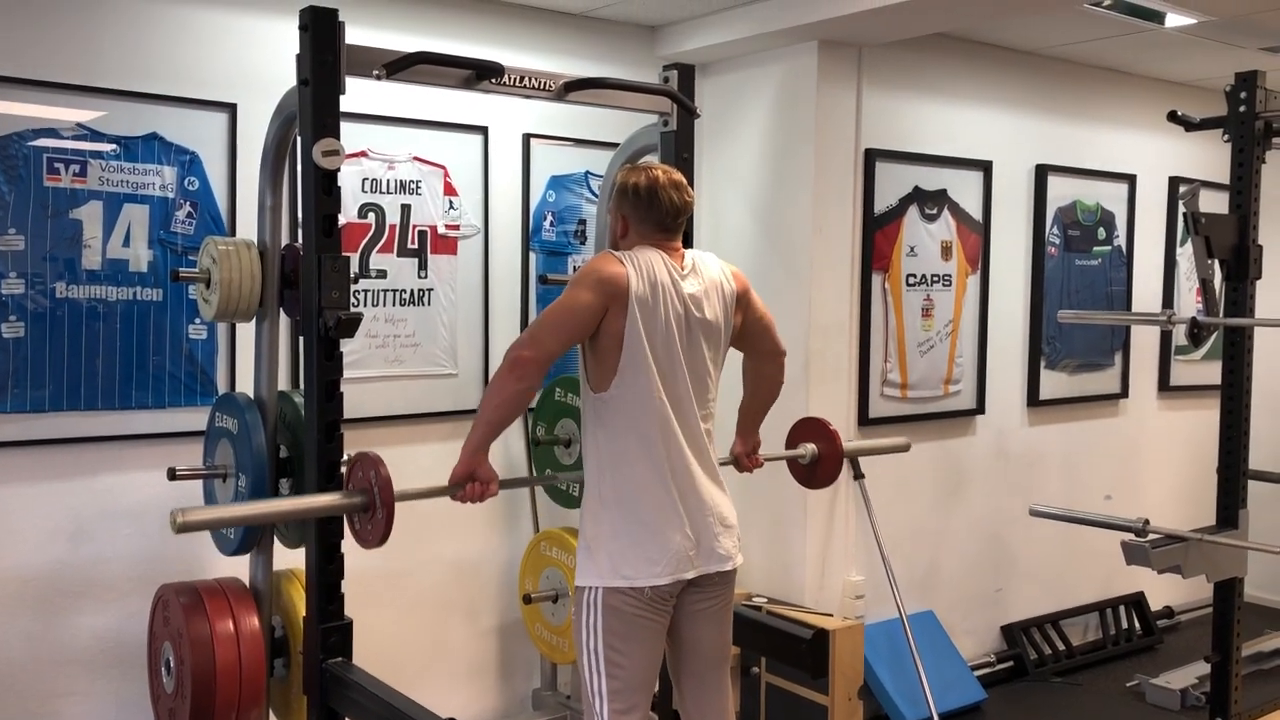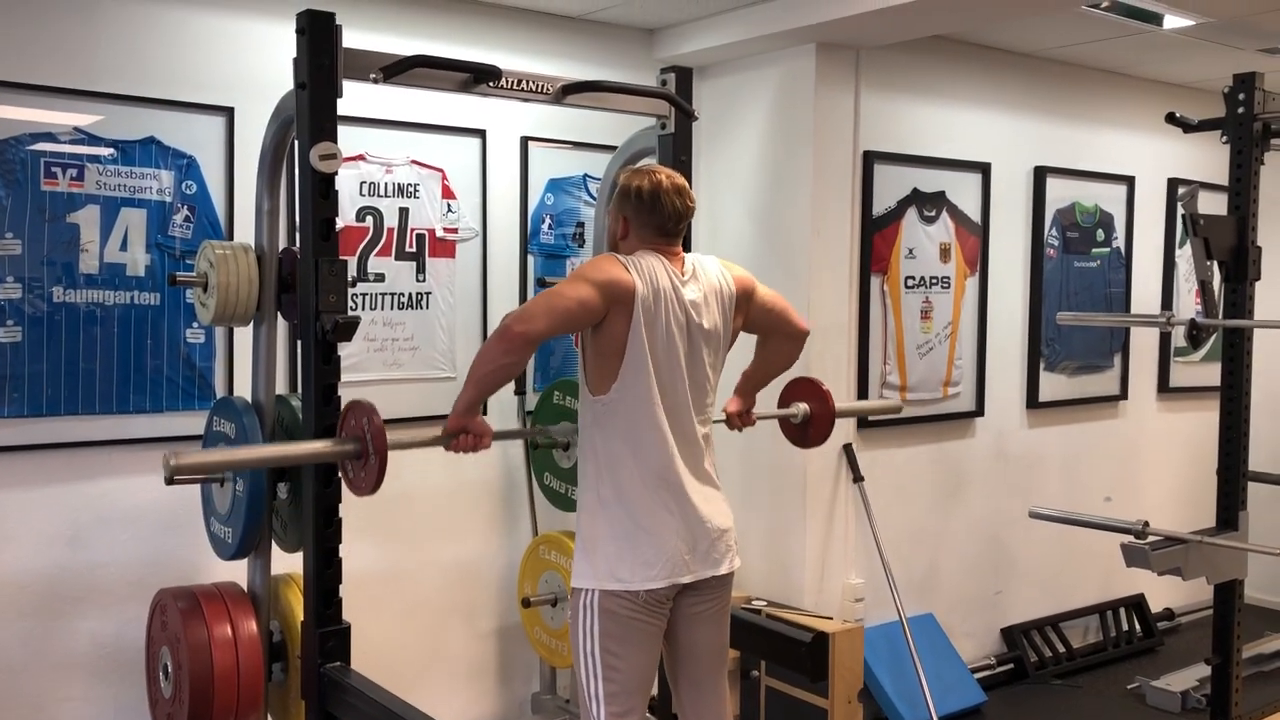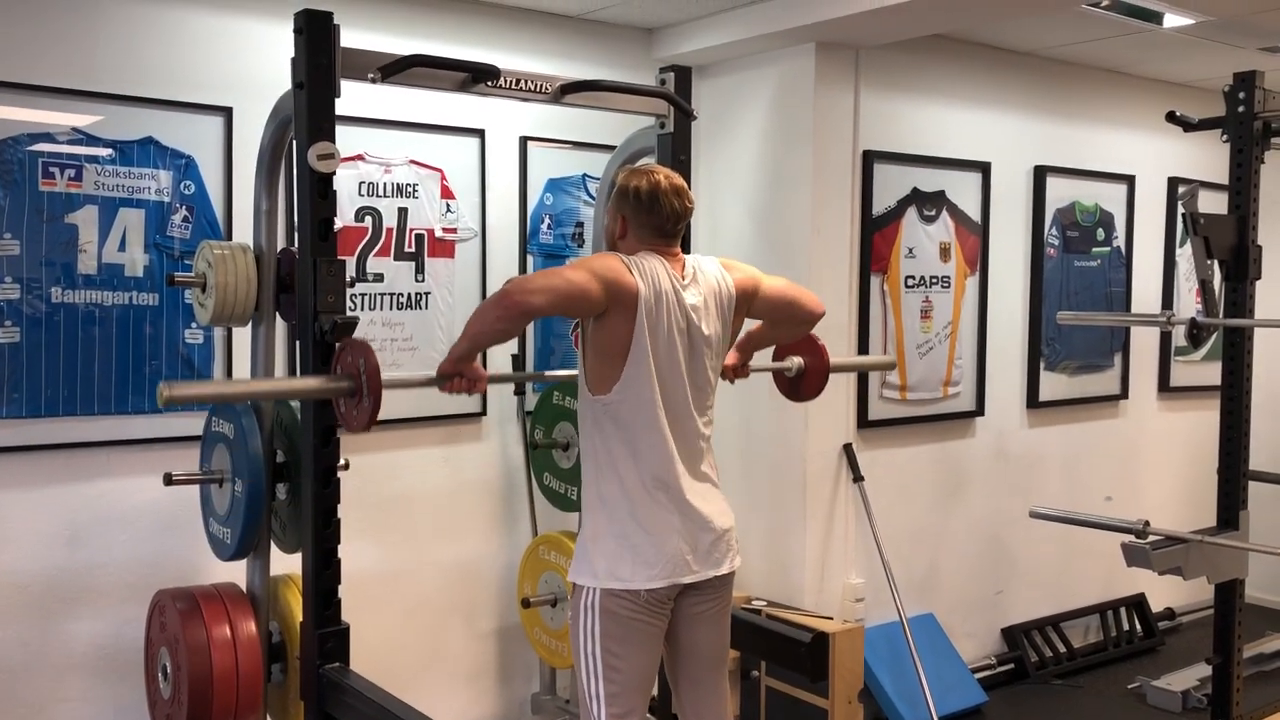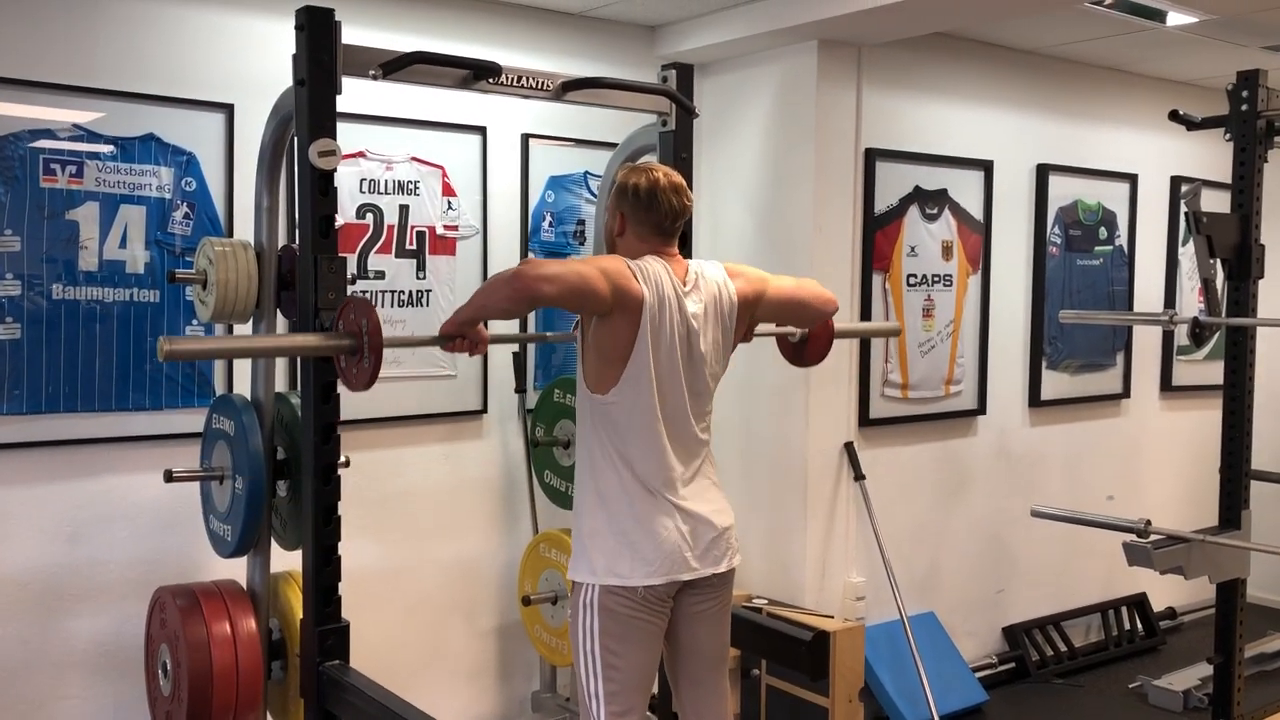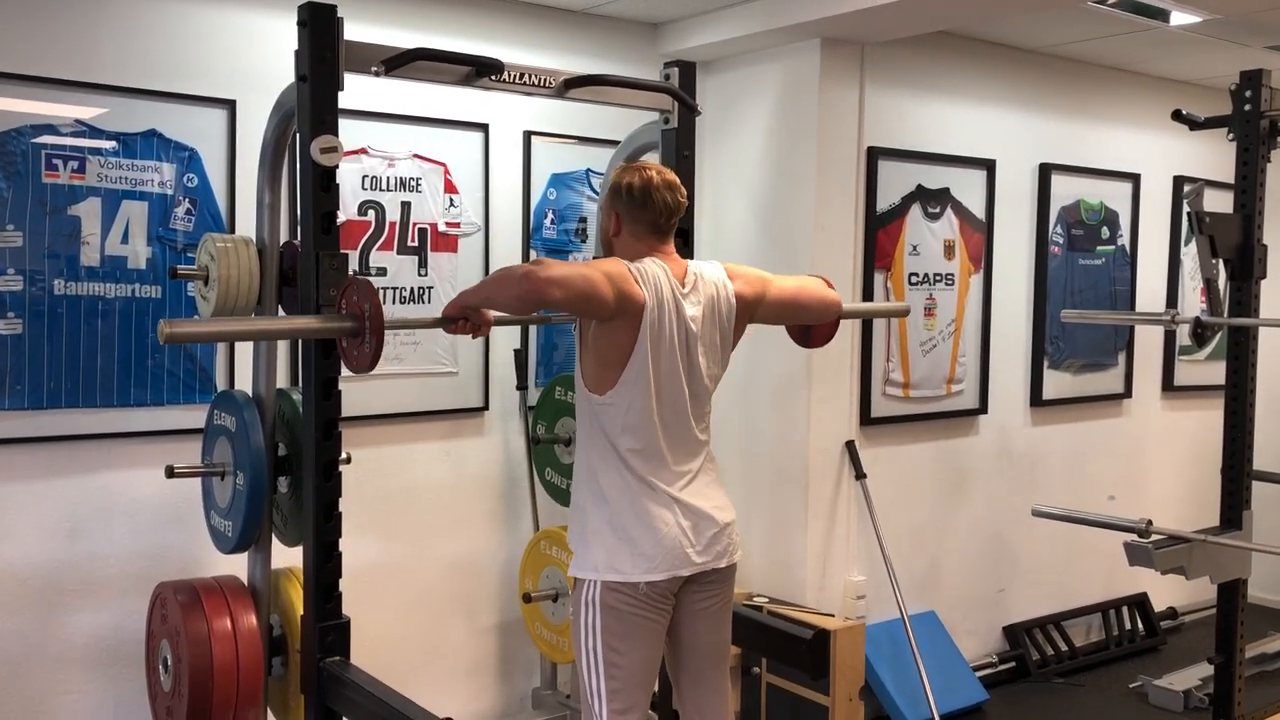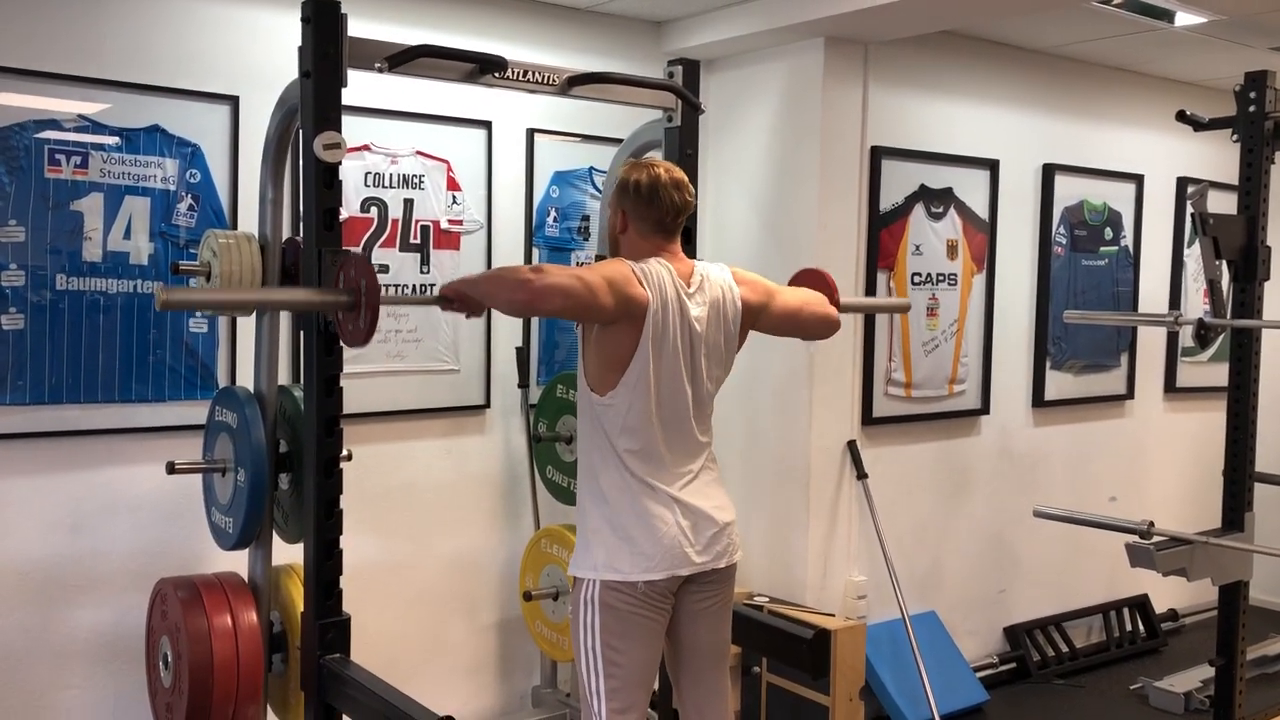
dt=0.3s
person 1, frame 1
left shoulder: (613, 277)
right shoulder: (725, 280)
left elbow: (524, 362)
right elbow: (771, 356)
left wrist: (474, 454)
right wrist: (747, 436)
left hip: (632, 550)
right hip: (712, 537)
person 1, frame 2
left shoulder: (616, 279)
right shoulder: (726, 282)
left elbow: (516, 334)
right elbow: (792, 332)
left wrist: (466, 409)
left hip: (628, 554)
right hip: (708, 542)
person 1, frame 3
left shoulder: (618, 280)
right shoulder: (725, 280)
left elbow: (516, 299)
right elbow: (809, 308)
left wrist: (463, 355)
left hip: (629, 557)
right hip: (709, 542)
person 1, frame 4
left shoulder: (622, 283)
right shoulder: (727, 286)
left elbow: (527, 282)
right elbow: (822, 302)
left wrist: (466, 319)
left hip: (628, 556)
right hip: (708, 541)
person 1, frame 5
left shoulder: (621, 284)
right shoulder: (728, 286)
left elbow: (537, 280)
right elbow: (827, 301)
left wrist: (470, 301)
left hip: (630, 553)
right hip: (711, 538)
person 1, frame 6
left shoulder: (622, 286)
right shoulder: (732, 290)
left elbow: (532, 290)
right elbow: (825, 315)
left wrist: (466, 288)
left hip: (630, 552)
right hip: (711, 539)
